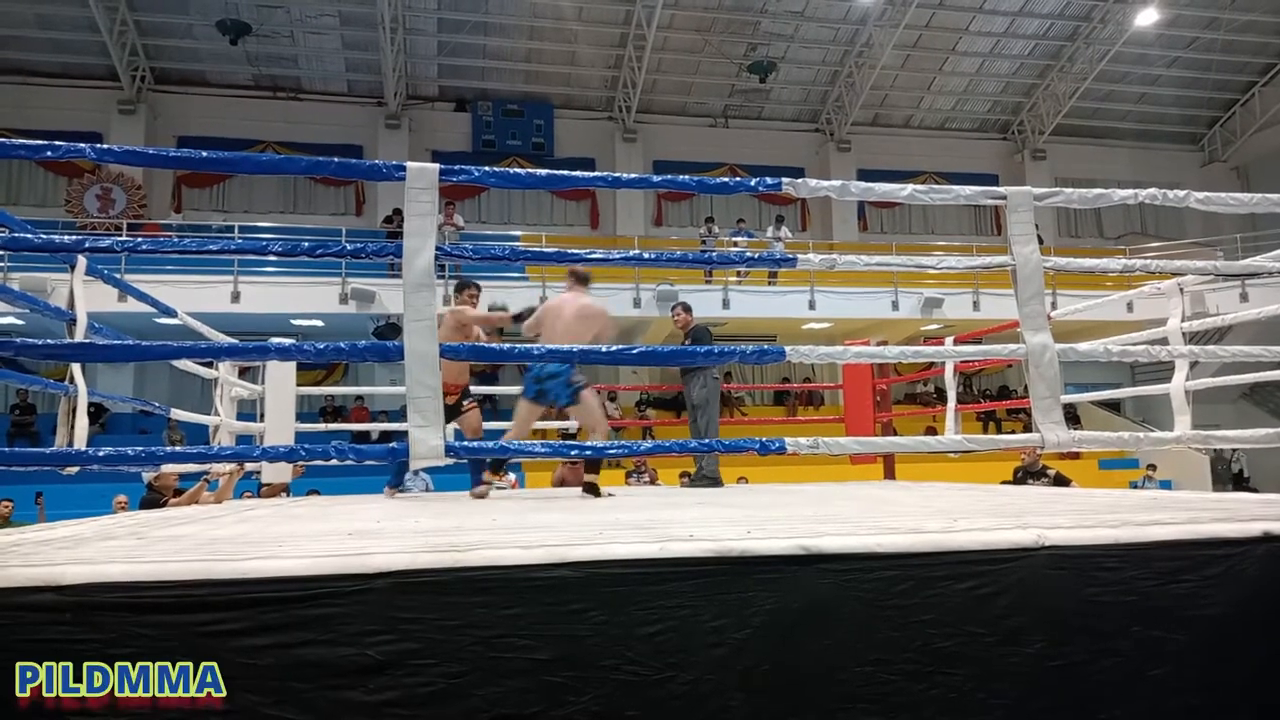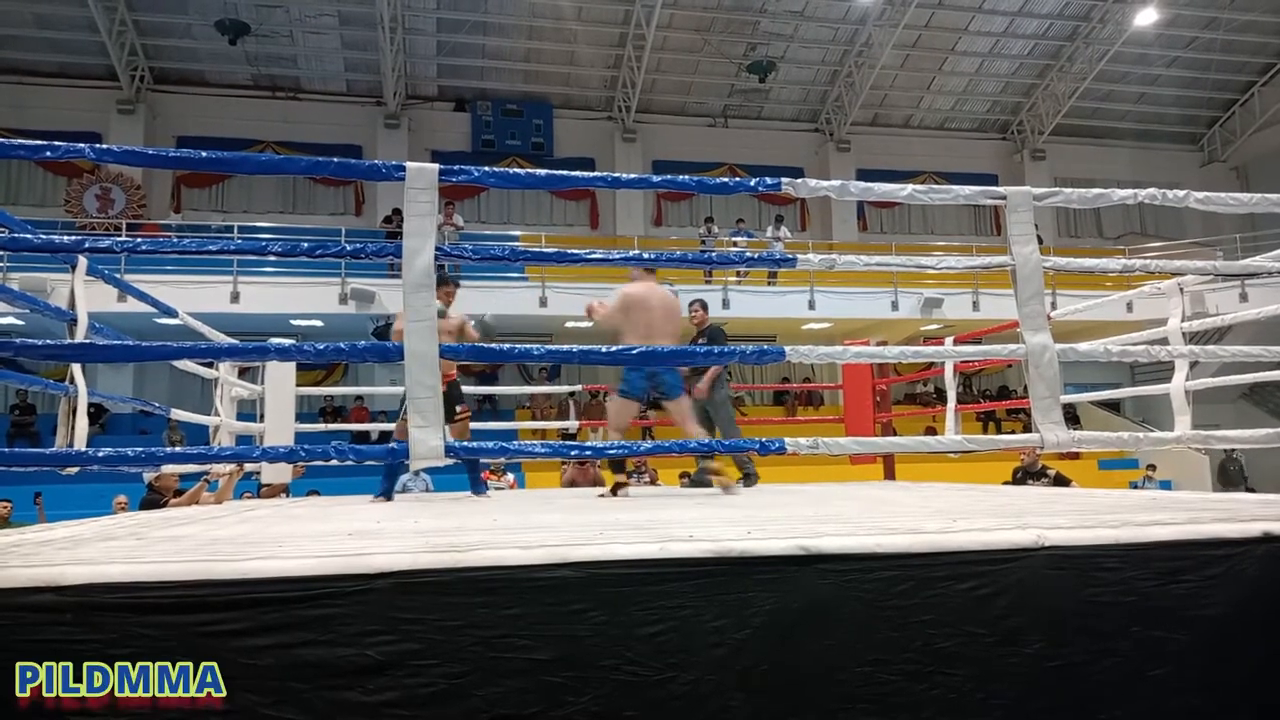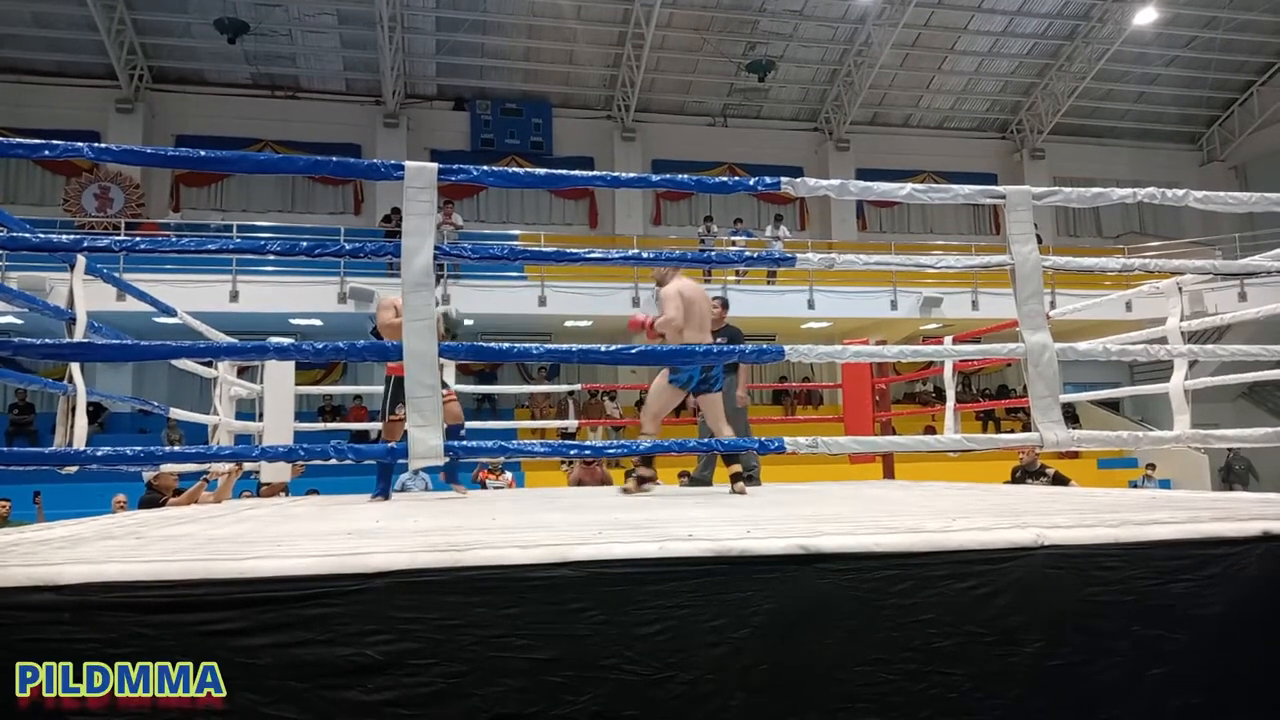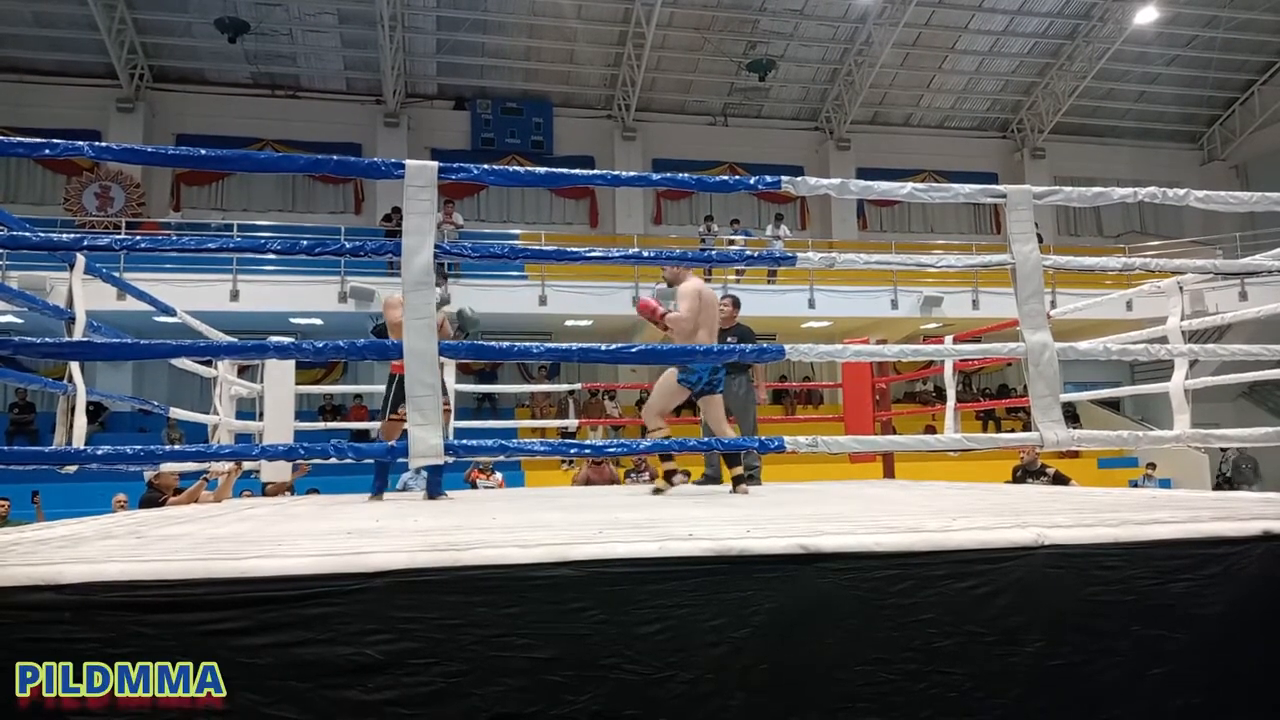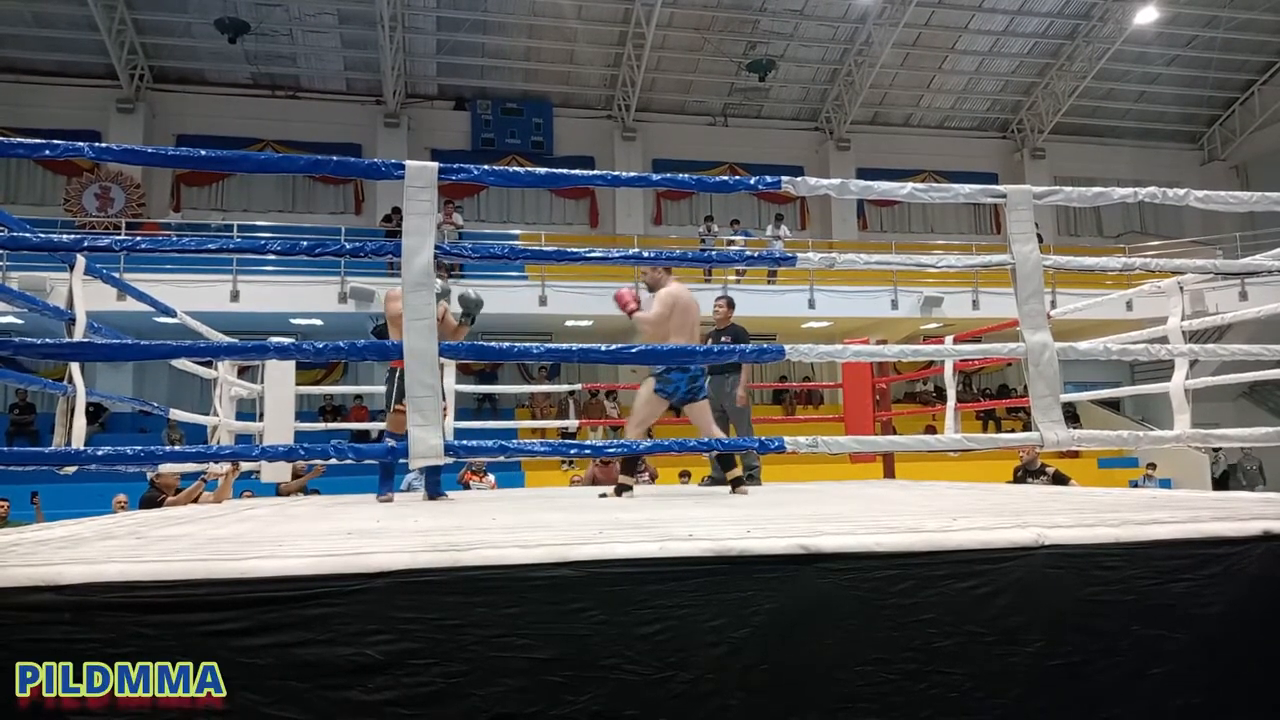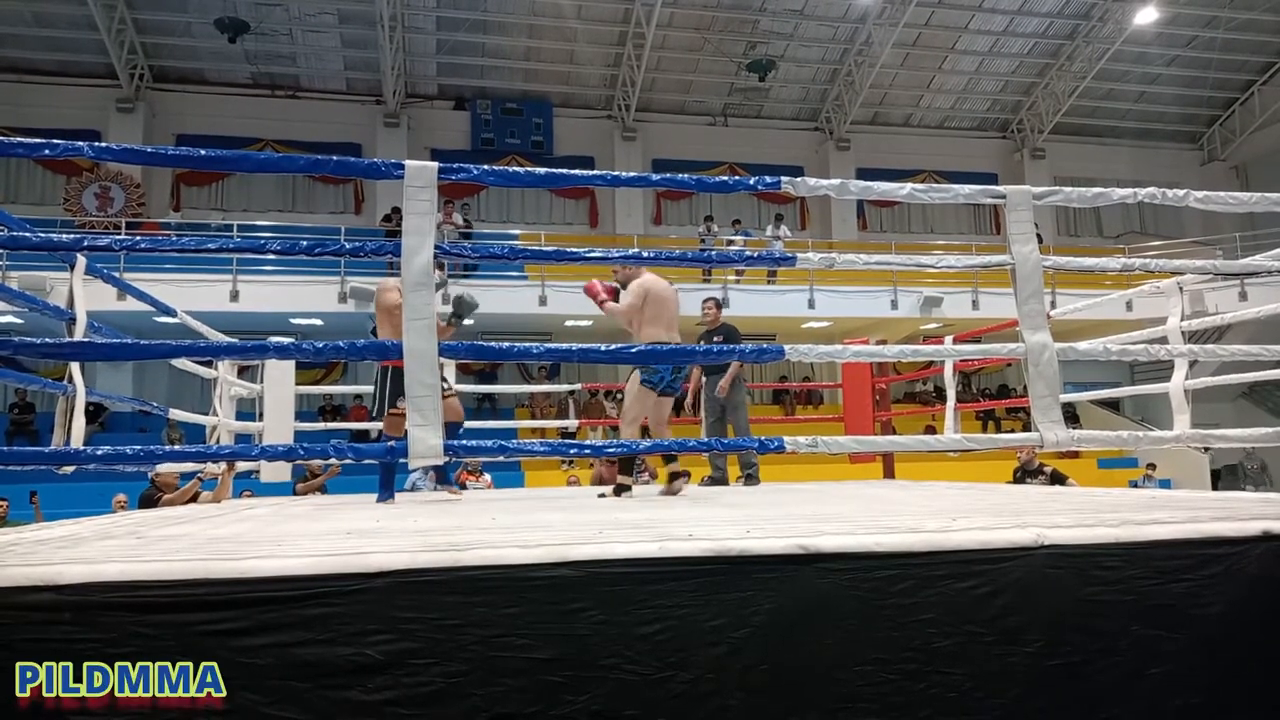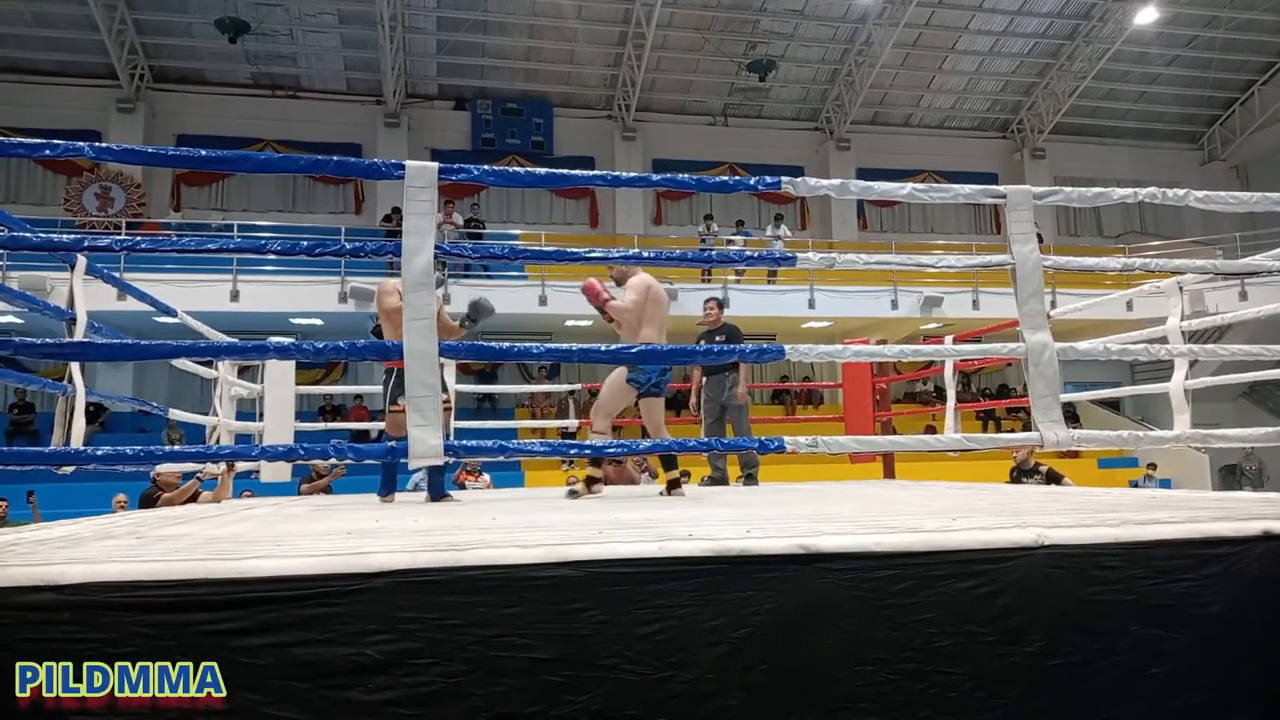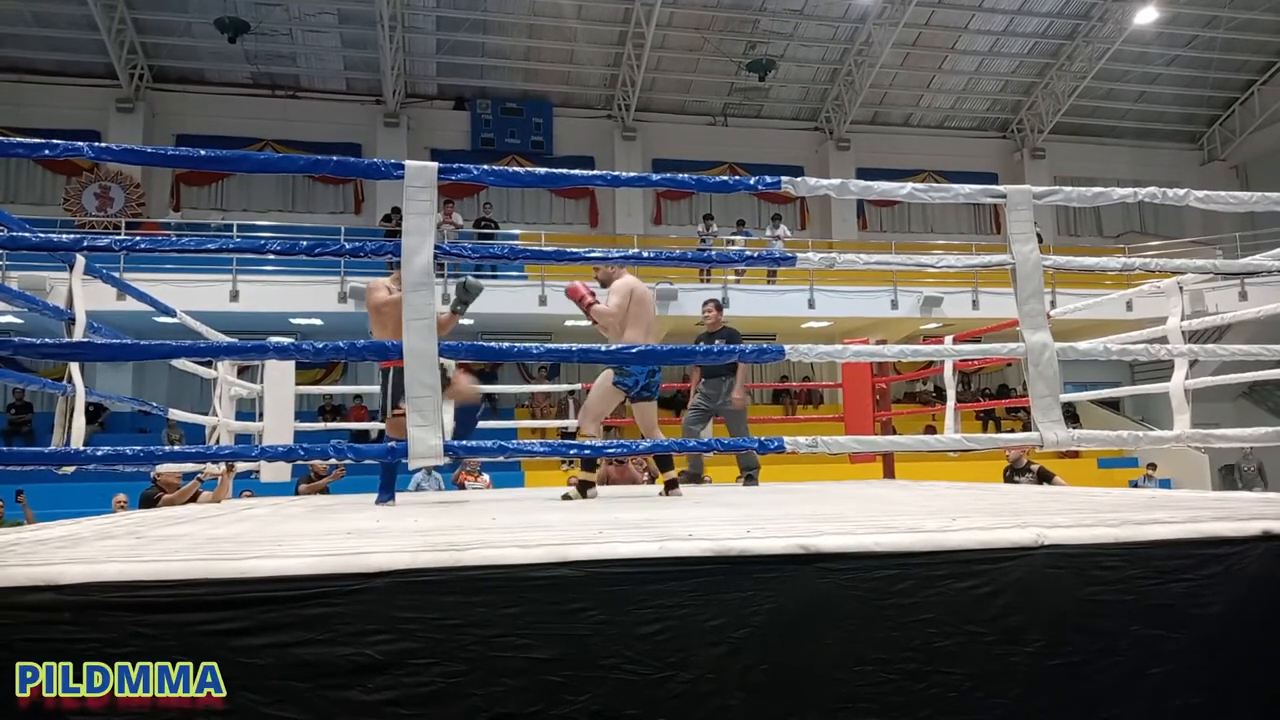
dt=0.3s
person 1, frame 1
left shoulder: (552, 303)
right shoulder: (597, 309)
left elbow: (529, 330)
right elbow: (605, 339)
left hip: (538, 370)
right hip: (565, 372)
left knee: (517, 432)
right knee: (599, 428)
left ankle: (488, 480)
right ankle: (590, 484)
person 1, frame 2
left shoulder: (629, 293)
right shoulder: (671, 299)
left elbow: (606, 320)
left wrist: (594, 309)
left hip: (638, 367)
right hip: (666, 366)
left knee: (615, 427)
right knee: (690, 426)
left ankle: (619, 484)
right ankle: (715, 473)
person 1, frame 3
left shoulder: (671, 289)
right shoulder: (697, 289)
left elbow: (673, 321)
left wrist: (650, 324)
right wrist: (662, 332)
left knee: (650, 416)
right knee: (718, 422)
left ankle: (643, 477)
right ankle: (737, 479)
person 1, frame 4
left shoulder: (688, 287)
right shoulder: (704, 290)
left elbow: (684, 321)
left wrist: (659, 312)
right wrist: (660, 320)
left hip: (693, 360)
right hip: (712, 361)
left knee: (652, 413)
right knee: (720, 424)
left ankle: (670, 472)
right ankle: (739, 480)
person 1, frame 5
left shoulder: (666, 294)
right shoulder: (686, 296)
left elbow: (650, 325)
left wrist: (628, 307)
right wrist: (637, 311)
left hip: (672, 368)
right hip: (693, 368)
left knee: (635, 425)
right knee: (709, 428)
left ankle: (624, 486)
right ankle: (738, 480)
person 1, frame 6
left shoulder: (640, 284)
right shoulder: (666, 286)
left elbow: (621, 314)
left wrist: (600, 297)
right wrist: (613, 301)
left knee: (629, 422)
right knee: (658, 424)
left ankle: (623, 486)
right ankle: (675, 477)
person 1, frame 7
left shoulder: (639, 282)
right shoulder: (656, 289)
left elbow: (626, 311)
left wrist: (603, 298)
right wrist: (604, 308)
right hip: (659, 362)
left knee: (600, 414)
right knee: (657, 427)
left ankle: (593, 481)
right ankle: (674, 484)
person 1, frame 8
left shoulder: (622, 284)
right shoulder: (641, 289)
left elbow: (611, 316)
left wrist: (586, 300)
right wrist: (592, 311)
left hip: (629, 361)
right hip: (649, 363)
left knee: (589, 417)
right knee: (650, 428)
left ankle: (586, 484)
right ankle: (672, 484)
person 2, frame 1
left shoulder: (475, 325)
right shoulder: (455, 314)
right wrist: (516, 317)
left hip: (460, 388)
left knee: (474, 431)
left ankle: (479, 483)
right ankle: (394, 483)
person 2, frame 2
left shoulder: (458, 319)
left elbow: (474, 343)
right elbow: (396, 337)
left wrist: (483, 336)
left hip: (449, 383)
left knee: (463, 435)
right knee: (402, 435)
left ankle: (478, 486)
right ankle: (385, 491)
person 2, frame 3
right shoulder: (389, 303)
right elbow: (385, 328)
left wrist: (448, 334)
right hip: (399, 377)
left knee: (455, 415)
right knee: (391, 433)
left ankle: (450, 474)
right ankle: (382, 490)
person 2, frame 4
left shoulder: (438, 312)
right shoulder: (396, 301)
right elbow: (398, 327)
right hip: (402, 375)
left knee: (440, 428)
right knee: (389, 433)
left ankle: (435, 488)
right ankle: (378, 487)
person 2, frame 5
left shoulder: (441, 304)
right shoulder: (397, 295)
left elbow: (456, 336)
right elbow: (398, 318)
left wrist: (468, 317)
left hip: (430, 372)
right hip: (403, 370)
right knee: (396, 426)
left ankle: (433, 489)
right ankle: (385, 488)
person 2, frame 6
right shoulder: (389, 287)
left elbow: (438, 334)
right elbow: (395, 309)
left wrist: (456, 318)
right hip: (395, 368)
left knee: (455, 415)
right knee: (394, 429)
left ankle: (441, 471)
right ankle: (385, 492)
person 2, frame 7
left shoulder: (433, 299)
right shoulder: (390, 287)
left elbow: (449, 334)
right elbow: (392, 313)
left wrist: (470, 321)
left hip: (430, 369)
right hip: (400, 368)
left knee: (439, 429)
right knee: (396, 426)
left ankle: (436, 490)
right ankle: (387, 488)
person 2, frame 8
right shoulder: (379, 286)
left elbow: (442, 328)
right elbow: (383, 307)
left wrist: (460, 305)
right hip: (396, 368)
left knee: (470, 393)
right knee: (397, 428)
right ankle: (385, 493)
person 3, frame 1
left shoulder: (700, 332)
right shoulder: (686, 338)
left hip: (704, 381)
right hip: (691, 384)
left knee: (708, 429)
right knee: (696, 431)
left ankle: (711, 475)
right ankle: (702, 475)
person 3, frame 2
left shoulder: (715, 332)
right shoulder: (694, 339)
left wrist: (705, 381)
left hip: (715, 385)
right hip: (699, 388)
left knee: (728, 429)
left ankle: (749, 471)
person 3, frame 3
left shoulder: (733, 333)
left wrist: (742, 388)
left hip: (730, 383)
left knee: (741, 431)
right knee: (706, 432)
left ankle: (752, 474)
right ankle: (702, 476)
person 3, frame 4
left shoulder: (744, 332)
right shoulder: (714, 333)
left elbow: (756, 361)
left wrist: (761, 388)
left hip: (739, 383)
left knee: (748, 431)
right knee: (709, 428)
left ankle: (753, 473)
right ankle: (712, 473)
person 3, frame 5
left shoulder: (738, 332)
right shoulder: (710, 336)
left wrist: (742, 388)
left hip: (733, 383)
right hip: (713, 385)
left knee: (743, 430)
left ankle: (752, 473)
right ankle: (719, 474)
person 3, frame 6
left shoulder: (729, 331)
right shoulder: (702, 338)
left elbow: (738, 358)
right elbow: (698, 368)
left wrist: (726, 379)
right wrist: (690, 394)
left hip: (731, 384)
right hip: (710, 386)
left knee: (741, 429)
right knee: (713, 433)
left ankle: (751, 473)
right ankle: (718, 475)
person 3, frame 7
left shoulder: (731, 330)
right shoulder: (701, 338)
right elbow: (698, 368)
left wrist: (742, 384)
right wrist: (694, 394)
left hip: (731, 382)
right hip: (710, 386)
left knee: (741, 430)
right knee: (711, 433)
left ankle: (751, 472)
right ankle: (719, 475)
person 3, frame 8
left shoulder: (731, 334)
right shoulder: (700, 340)
left elbow: (742, 363)
right elbow: (697, 369)
left wrist: (738, 389)
right wrist: (692, 396)
left hip: (727, 386)
right hip: (706, 389)
left knee: (739, 433)
right knee: (689, 424)
left ankle: (750, 474)
right ankle: (695, 471)
